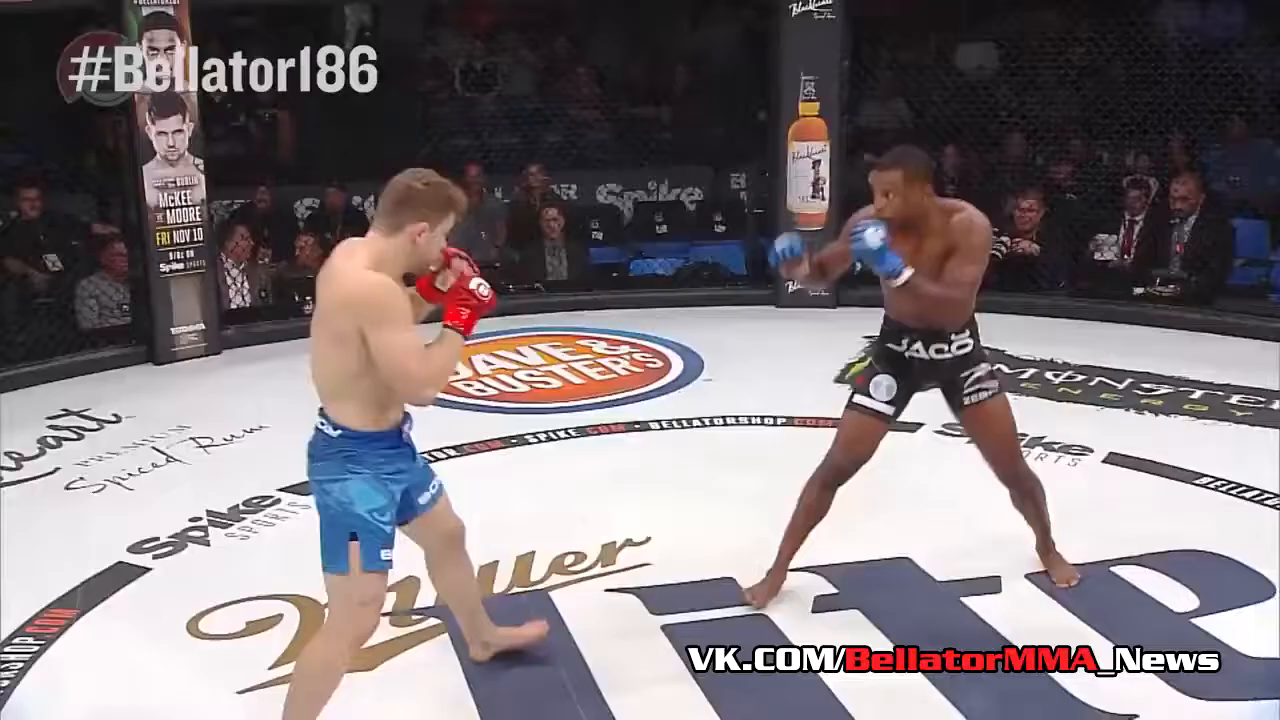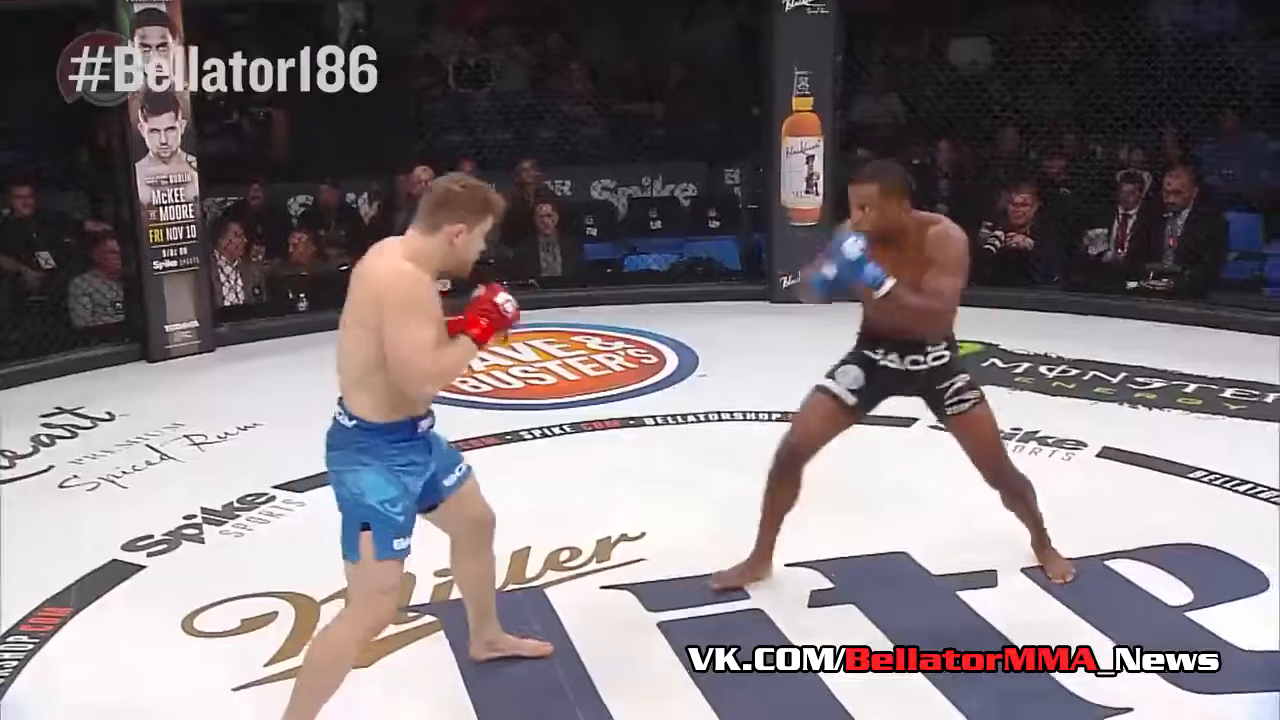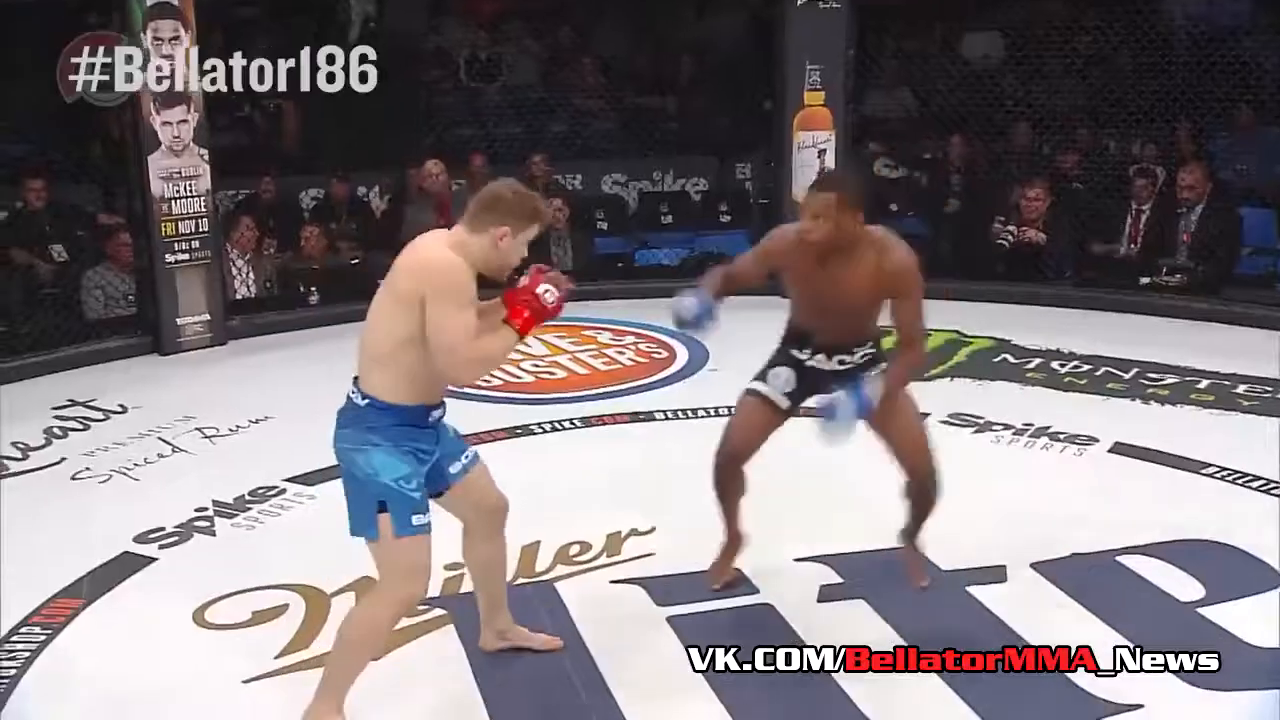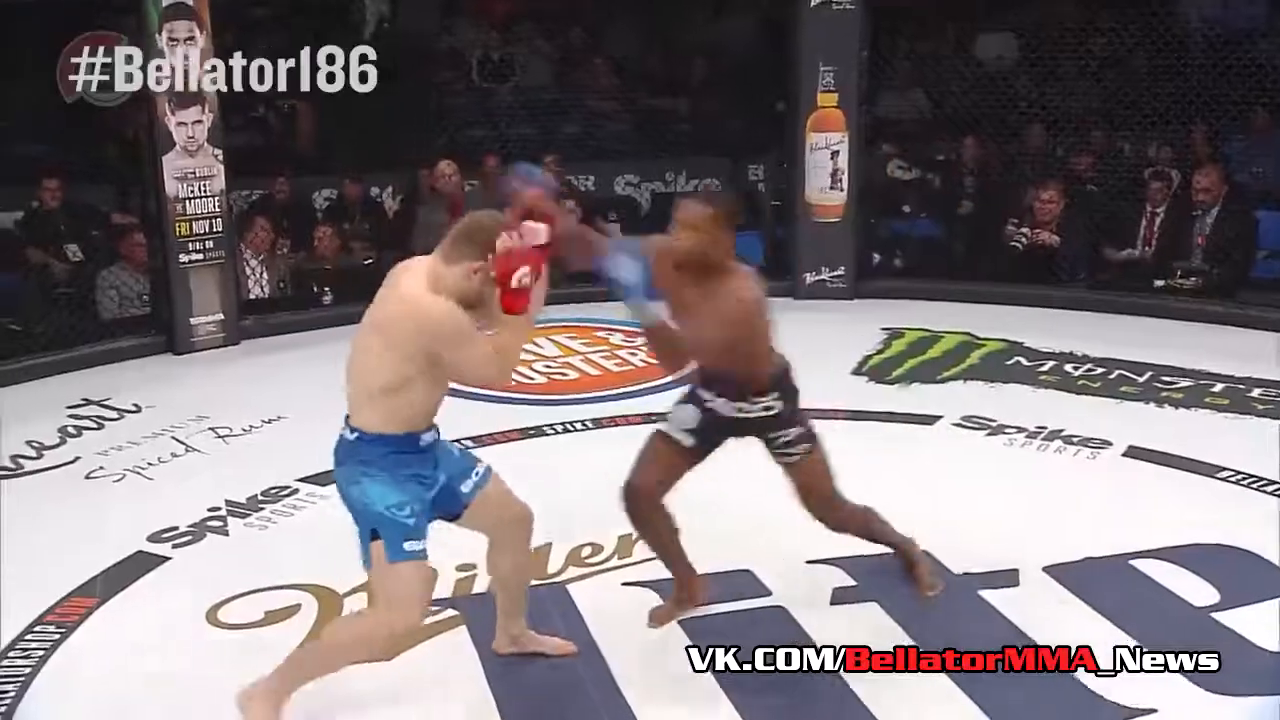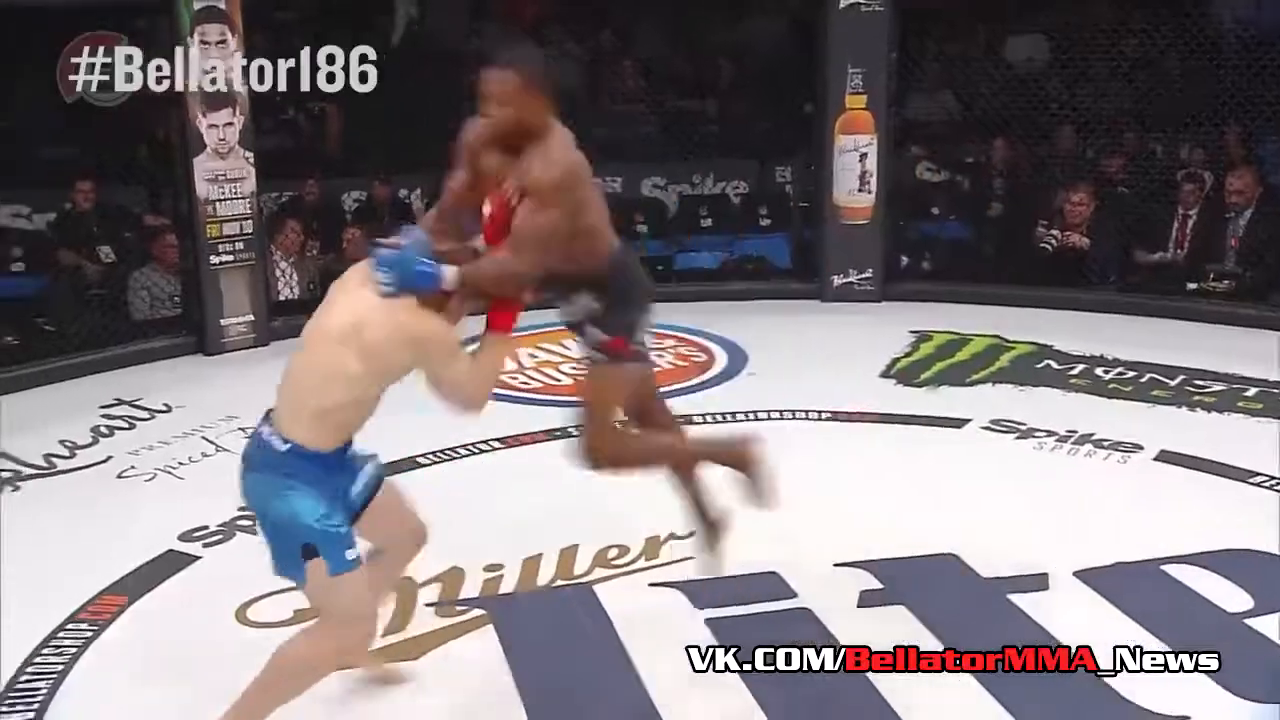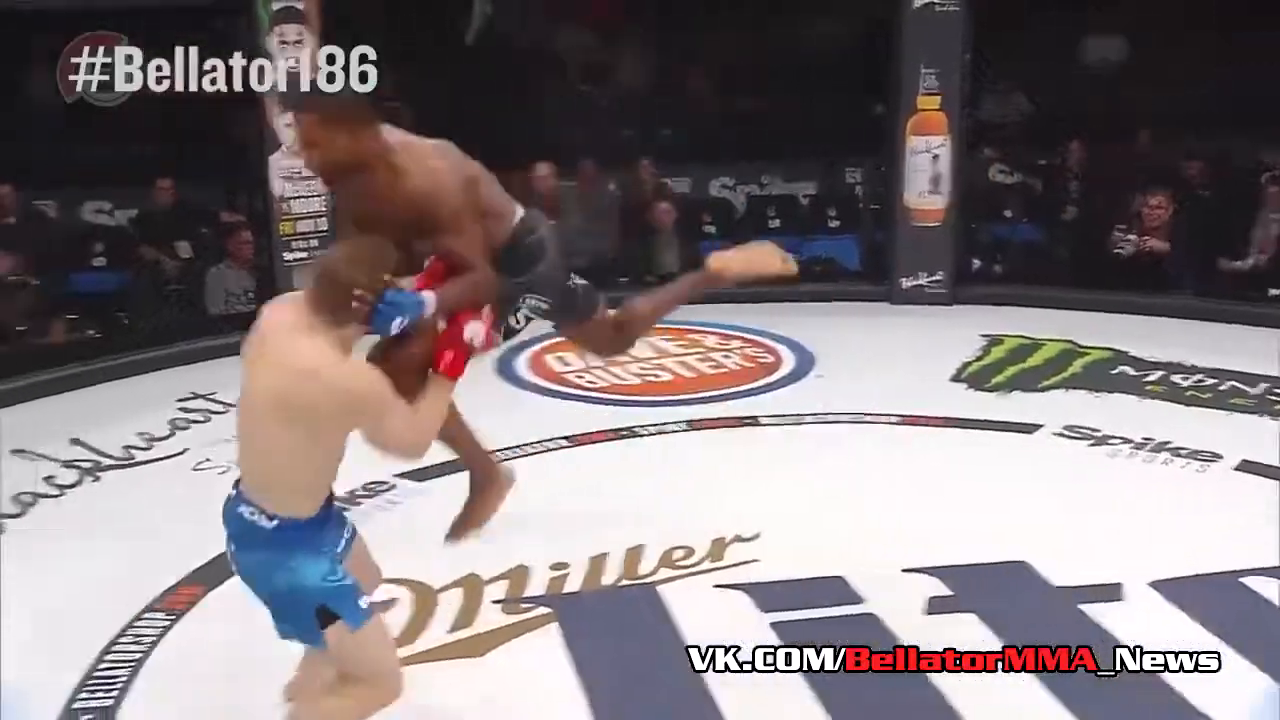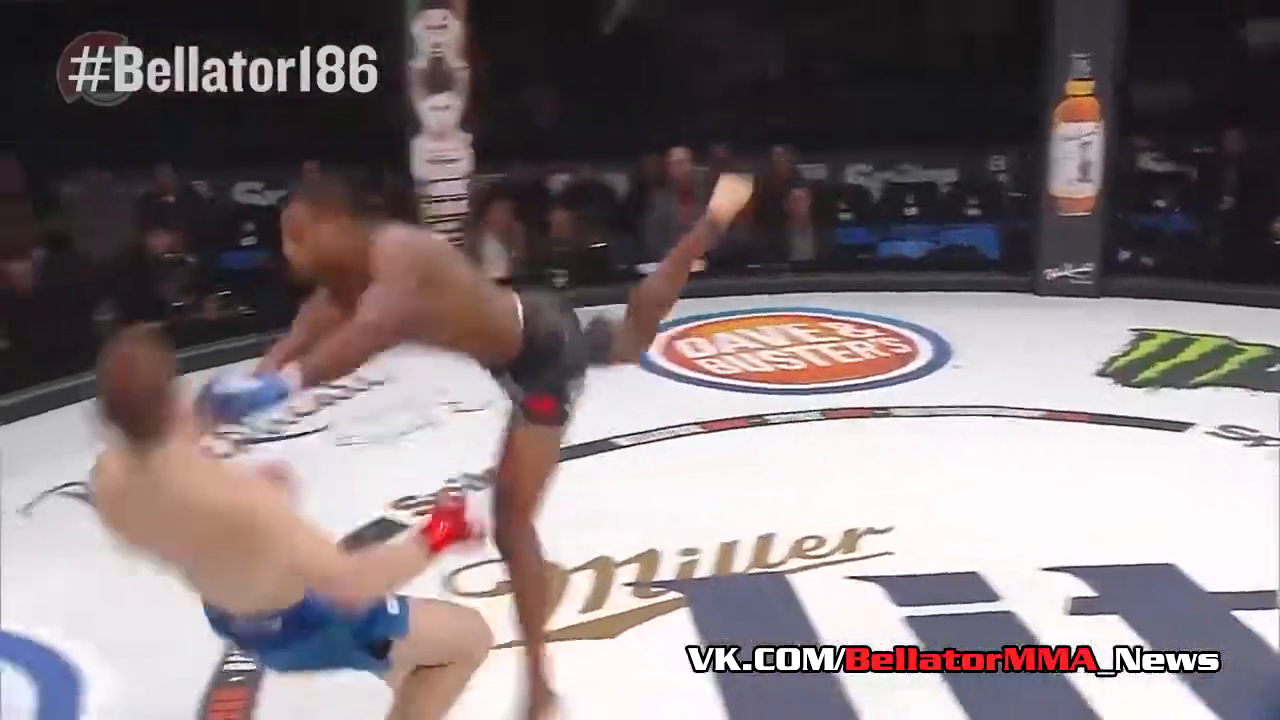
dt=0.2s
person 1, frame 1
left shoulder: (354, 253)
right shoulder: (369, 286)
right elbow: (420, 386)
left wrist: (429, 290)
right wrist: (461, 318)
left hip: (385, 445)
right hip: (357, 459)
left knee: (447, 536)
right knee: (354, 620)
left ankle: (483, 638)
person 1, frame 2
left shoulder: (397, 255)
right shoulder: (402, 280)
right elbow: (421, 379)
left wrist: (461, 324)
right wrist: (480, 330)
left hip: (412, 436)
right hip: (374, 451)
left knee: (476, 522)
right knee: (373, 608)
left ankle: (487, 637)
person 1, frame 3
left shoulder: (443, 247)
right shoulder: (445, 265)
left elbow: (464, 326)
right elbow: (460, 365)
left wrist: (508, 306)
right wrist: (521, 320)
left hip: (421, 421)
right hip: (381, 433)
left knee: (489, 509)
right knee: (403, 588)
left ankle: (498, 627)
person 1, frame 4
left shoulder: (421, 269)
right shoulder: (433, 312)
left elbow: (496, 317)
right elbow: (493, 373)
left wrist: (532, 262)
right wrist: (519, 301)
left hip: (419, 446)
right hip: (379, 463)
left knee: (513, 520)
right knee: (401, 615)
left ankle: (512, 633)
person 1, frame 5
left shoulder: (368, 272)
right shoulder: (422, 328)
right elbow: (470, 397)
right wrist: (502, 325)
left hip: (281, 451)
right hip: (295, 477)
left knee: (407, 536)
right knee: (348, 628)
left ankle: (349, 648)
person 1, frame 6
left shoulder: (282, 310)
right shoulder: (354, 386)
right elbow: (410, 441)
right wrist: (451, 363)
left hip: (250, 520)
right hip: (292, 547)
left knee: (366, 577)
right knee: (380, 681)
person 1, frame 7
left shoulder: (109, 479)
right shoulder: (231, 500)
right elbow: (349, 589)
left wrist: (252, 482)
left hip: (236, 619)
right hip: (302, 626)
right knee: (470, 638)
person 2, frame 1
left shoulder: (968, 226)
right shoulder: (866, 224)
left elbow: (955, 307)
right elbow: (819, 275)
left wrist: (897, 271)
right wrist: (796, 261)
left hip: (957, 347)
right hip: (897, 346)
left knee: (1013, 469)
right knee: (836, 467)
left ankle: (1046, 547)
right ankle: (778, 570)
person 2, frame 2
left shoulder: (942, 241)
right shoulder: (854, 238)
left elbow: (939, 321)
right elbow: (819, 279)
left wrist: (877, 282)
right wrist: (823, 281)
left hip: (933, 359)
right hip: (872, 353)
left knee: (999, 470)
right knee: (792, 450)
left ankle: (1042, 544)
right ankle: (760, 560)
person 2, frame 3
left shoulder: (893, 259)
right shoulder: (785, 242)
left elbow: (912, 345)
right elbow: (728, 274)
left wrist: (874, 394)
right wrist: (699, 301)
left hip: (857, 355)
right hip: (797, 350)
left knee: (922, 474)
right knee: (729, 455)
left ankle: (911, 539)
right ankle: (731, 543)
person 2, frame 4
left shoulder: (741, 295)
right shoulder: (664, 255)
left elbow: (679, 356)
left wrist: (643, 306)
left hip: (767, 400)
right hip: (712, 392)
left knee: (830, 511)
right knee: (639, 494)
left ankle: (909, 553)
right ankle: (688, 586)
person 2, frame 5
left shoulder: (554, 168)
right shoulder: (480, 136)
left elbow: (525, 267)
right elbow: (448, 215)
left wrist: (442, 275)
left hip: (611, 290)
right hip: (578, 285)
left knee: (603, 450)
left ankle: (732, 451)
right ankle: (700, 505)
person 2, frame 6
left shoulder: (430, 179)
right shoulder: (344, 168)
left elbow: (480, 282)
left wrist: (420, 306)
left hip: (519, 257)
right hip: (488, 245)
right knee: (610, 337)
right ankle: (715, 272)
person 2, frame 7
left shoulder: (394, 258)
right shoulder: (340, 281)
left elbow: (364, 339)
right elbow: (297, 345)
left wrist: (279, 384)
left hip: (540, 353)
right hip: (532, 327)
left knee: (510, 525)
right knee: (630, 342)
right ankle: (705, 225)
